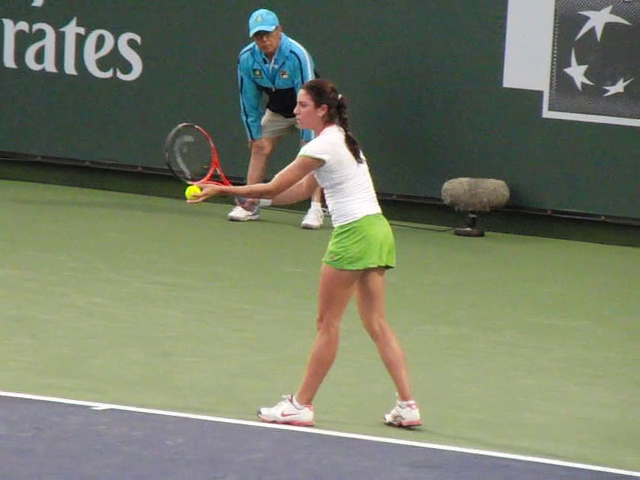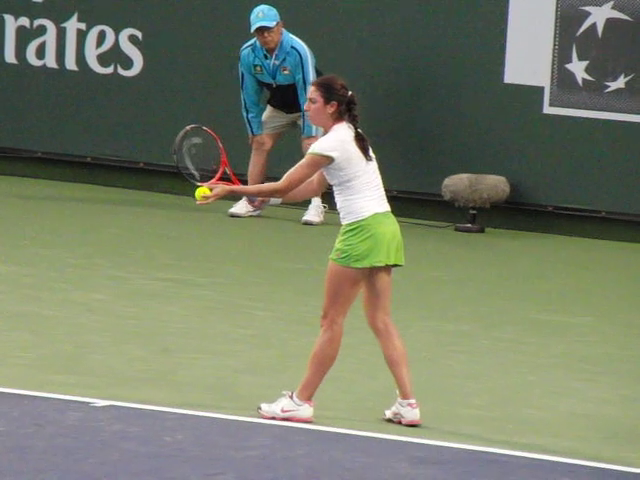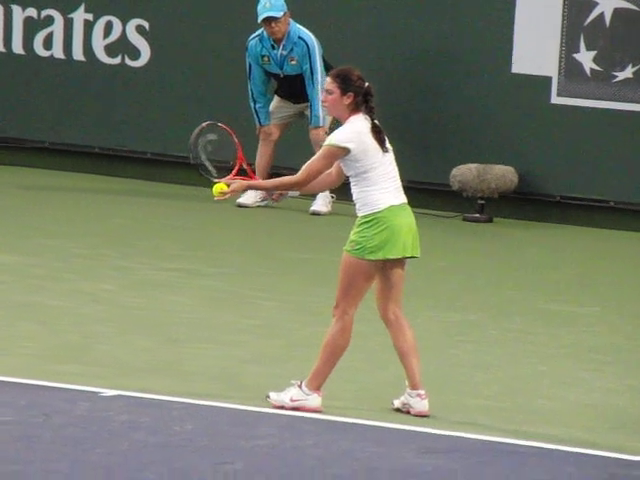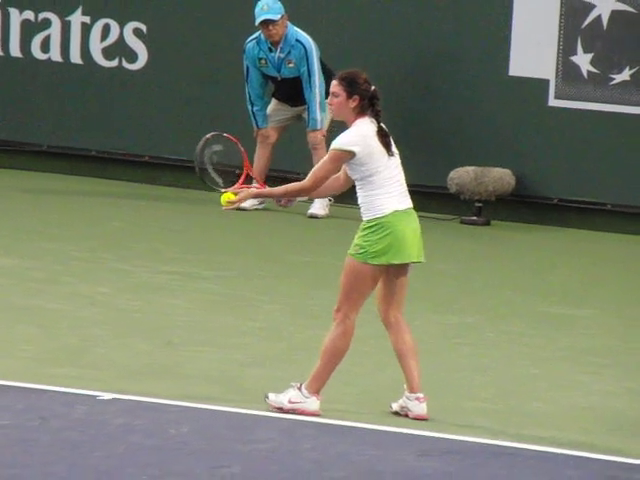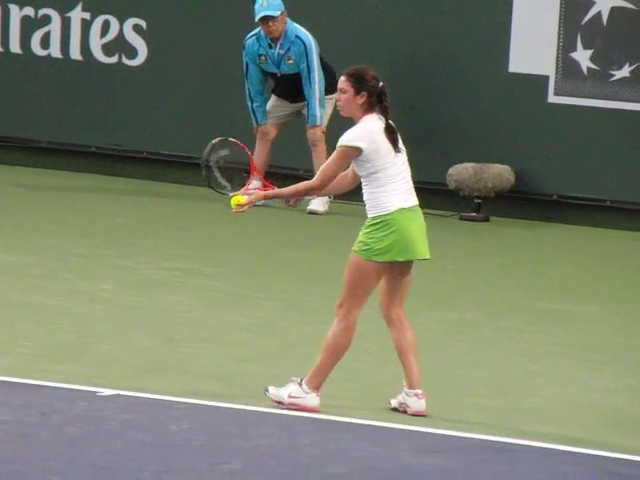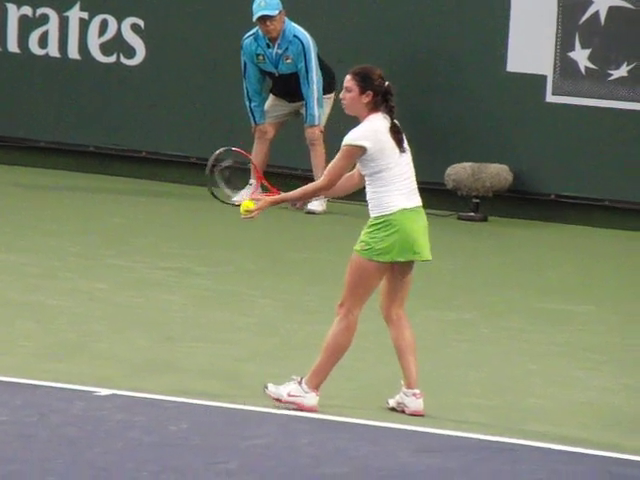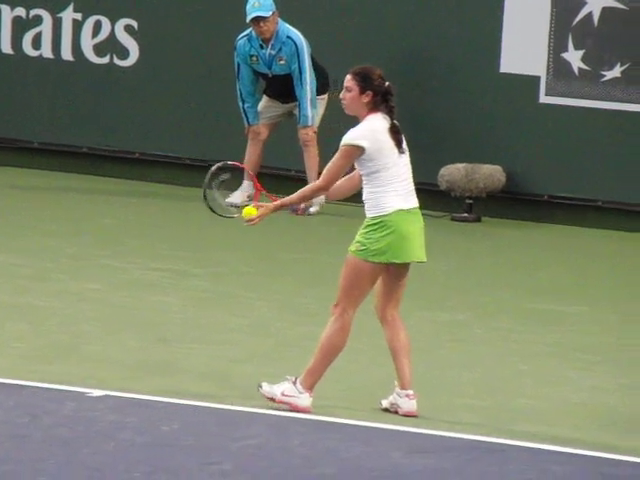
dt=0.3s
person 1, frame 1
left shoulder: (321, 146)
right shoulder: (341, 138)
left elbow: (273, 187)
right elbow: (303, 189)
left wrist: (221, 189)
right wrist: (259, 199)
left hip: (354, 233)
right hip: (376, 230)
left knee: (327, 323)
right knee: (376, 323)
left ankle: (300, 406)
right ankle: (407, 406)
person 1, frame 2
left shoulder: (330, 144)
right shoulder: (351, 135)
left elbow: (282, 186)
right elbow: (314, 186)
left wrist: (229, 189)
right wrist: (271, 197)
left hip: (362, 232)
right hip: (384, 228)
left knee: (331, 320)
right knee: (380, 321)
left ankle: (300, 401)
right ankle: (407, 404)
person 1, frame 3
left shoulder: (347, 135)
right shoulder: (369, 126)
left elbow: (300, 179)
right elbow: (333, 178)
left wrist: (248, 184)
right wrist: (289, 188)
left hip: (377, 224)
right hip: (400, 219)
left knee: (343, 311)
right knee: (391, 311)
left ankle: (309, 391)
right ankle: (416, 394)
person 1, frame 4
left shoulder: (351, 138)
right shoulder: (375, 129)
left elbow: (308, 185)
right elbow: (341, 181)
left wrist: (256, 192)
right wrist: (296, 194)
left hip: (381, 228)
right hip: (405, 223)
left knee: (344, 314)
right knee: (392, 315)
left ankle: (308, 394)
right ankle: (415, 398)
person 1, frame 5
left shoulder: (358, 135)
right shoulder: (383, 126)
left elbow: (317, 183)
right elbow: (350, 179)
left wrist: (265, 194)
right wrist: (303, 192)
left hip: (386, 225)
right hip: (410, 221)
left knee: (346, 311)
right knee: (393, 312)
left ankle: (308, 389)
right ankle: (414, 394)
person 1, frame 6
left shoulder: (362, 134)
right shoulder: (388, 126)
left elbow: (324, 183)
right elbow: (356, 178)
left wrist: (274, 200)
right wrist: (308, 196)
left hip: (389, 225)
right hip: (412, 222)
left knee: (347, 310)
right knee: (394, 311)
left ankle: (308, 389)
right ankle: (412, 393)
person 1, frame 7
left shoulder: (361, 134)
right shoulder: (388, 127)
left elbow: (322, 184)
left wrist: (274, 206)
right wrist: (312, 199)
left hip: (385, 225)
right hip: (409, 222)
left knee: (342, 311)
right knee: (388, 312)
left ankle: (302, 389)
right ankle: (405, 394)
person 2, frame 1
left shoulder: (297, 55)
right shoulder: (247, 58)
right elbow: (249, 99)
left wrist: (309, 137)
right wrist: (254, 133)
right hip: (277, 109)
right knee: (259, 148)
left ankle: (316, 209)
person 2, frame 2
left shoulder: (298, 51)
right shoulder: (247, 54)
left elbow: (309, 92)
right elbow: (250, 94)
left wrist: (310, 133)
right wrist: (255, 130)
right hip: (278, 105)
left knee: (310, 147)
right knee: (259, 145)
left ankle: (316, 205)
right ankle: (250, 201)
person 2, frame 3
left shoulder: (305, 41)
right shoulder: (255, 44)
left elbow: (316, 83)
right elbow: (257, 85)
left wrist: (317, 122)
right wrist: (262, 119)
left hip: (317, 94)
right hip: (285, 95)
left knee: (318, 137)
right knee: (266, 134)
left ankle: (324, 196)
right ankle: (259, 191)
person 2, frame 4
left shoulder: (303, 44)
right shoulder: (252, 47)
left elbow: (314, 86)
right elbow: (254, 88)
left wrist: (316, 126)
right wrist: (260, 123)
left hip: (316, 95)
right hip: (283, 98)
left knee: (316, 141)
right knee: (264, 137)
left ankle: (322, 199)
person 2, frame 5
left shoulder: (302, 40)
right shoulder: (252, 43)
left elbow: (313, 82)
right elbow: (254, 84)
left wrist: (315, 122)
right wrist: (259, 119)
left hip: (318, 91)
right hip: (283, 94)
left knee: (315, 137)
right knee: (264, 134)
left ankle: (321, 195)
right ankle: (255, 188)
person 2, frame 6
left shoulder: (300, 40)
right shoulder: (250, 43)
left elbow: (312, 82)
right elbow: (252, 84)
left wrist: (313, 121)
right wrist: (257, 118)
left hip: (316, 91)
right hip: (281, 93)
left knee: (313, 137)
right knee: (262, 133)
left ankle: (319, 194)
right ankle: (253, 188)
person 2, frame 7
left shoulder: (294, 41)
right shoulder: (243, 44)
left elbow: (305, 83)
right elbow: (245, 85)
left wrist: (306, 122)
right wrist: (251, 119)
left hip: (309, 91)
right hip: (274, 94)
left knee: (307, 138)
right knee: (255, 134)
left ankle: (313, 194)
right ankle: (247, 190)
